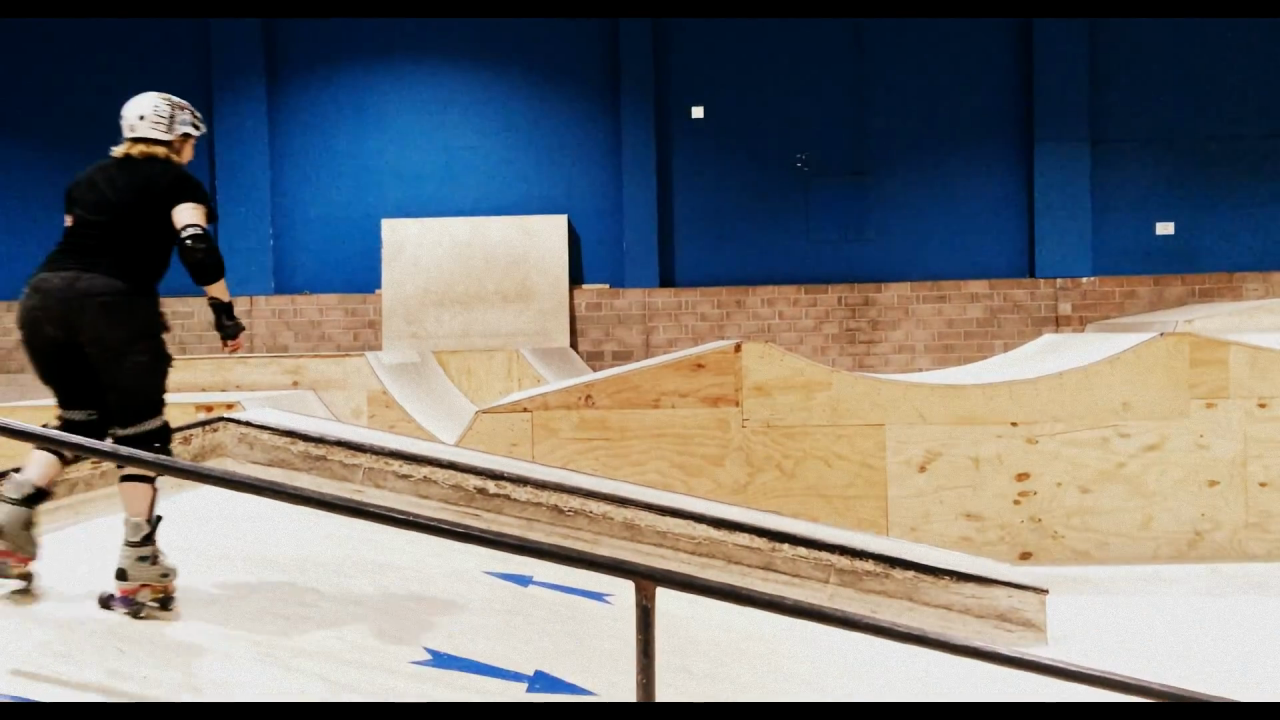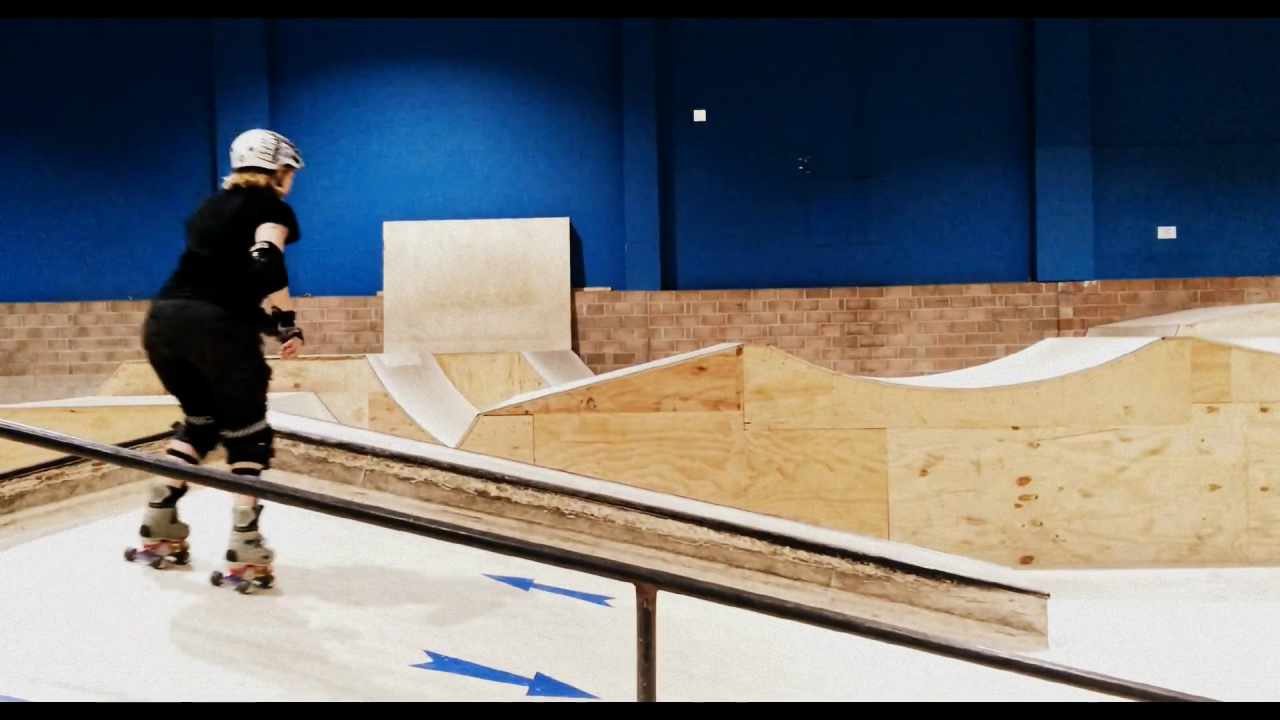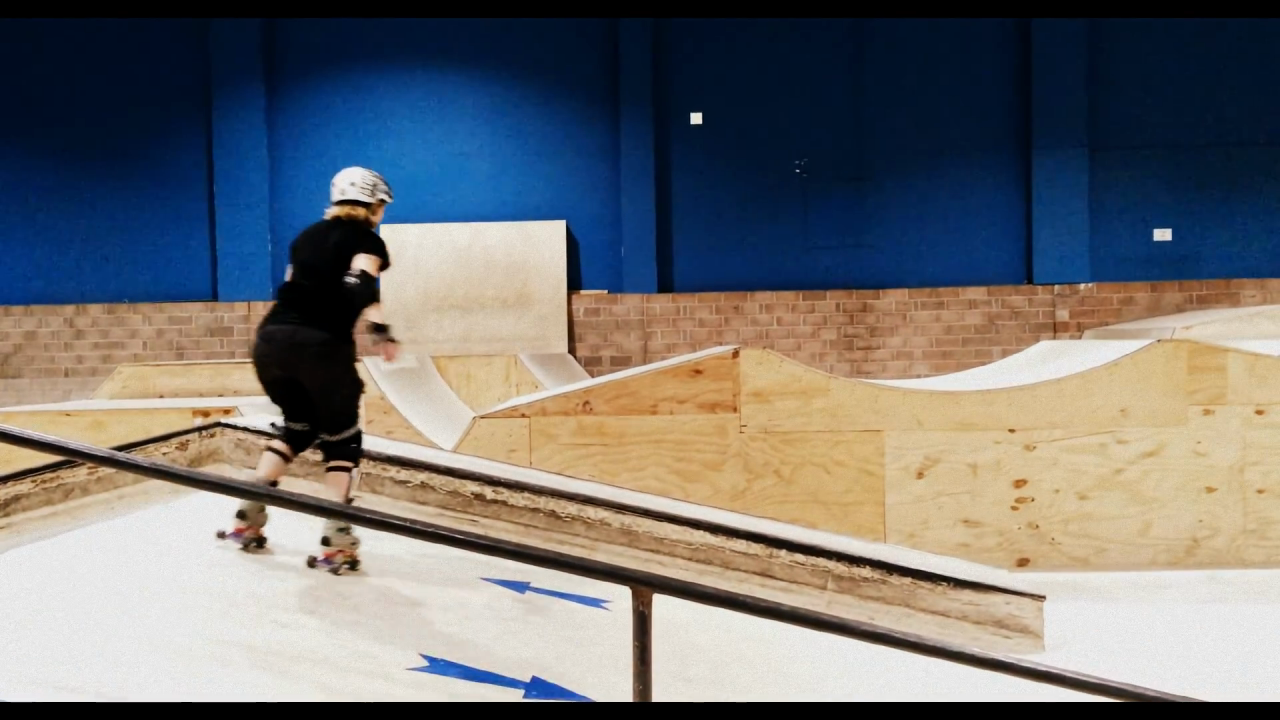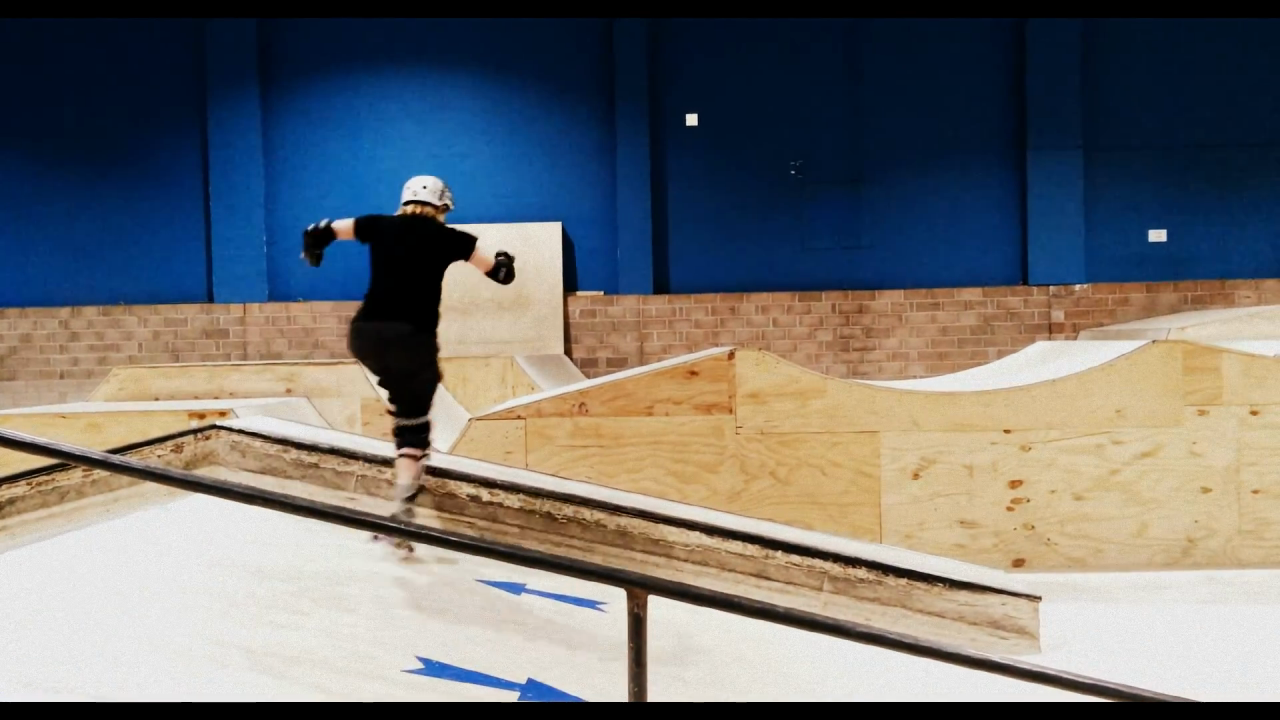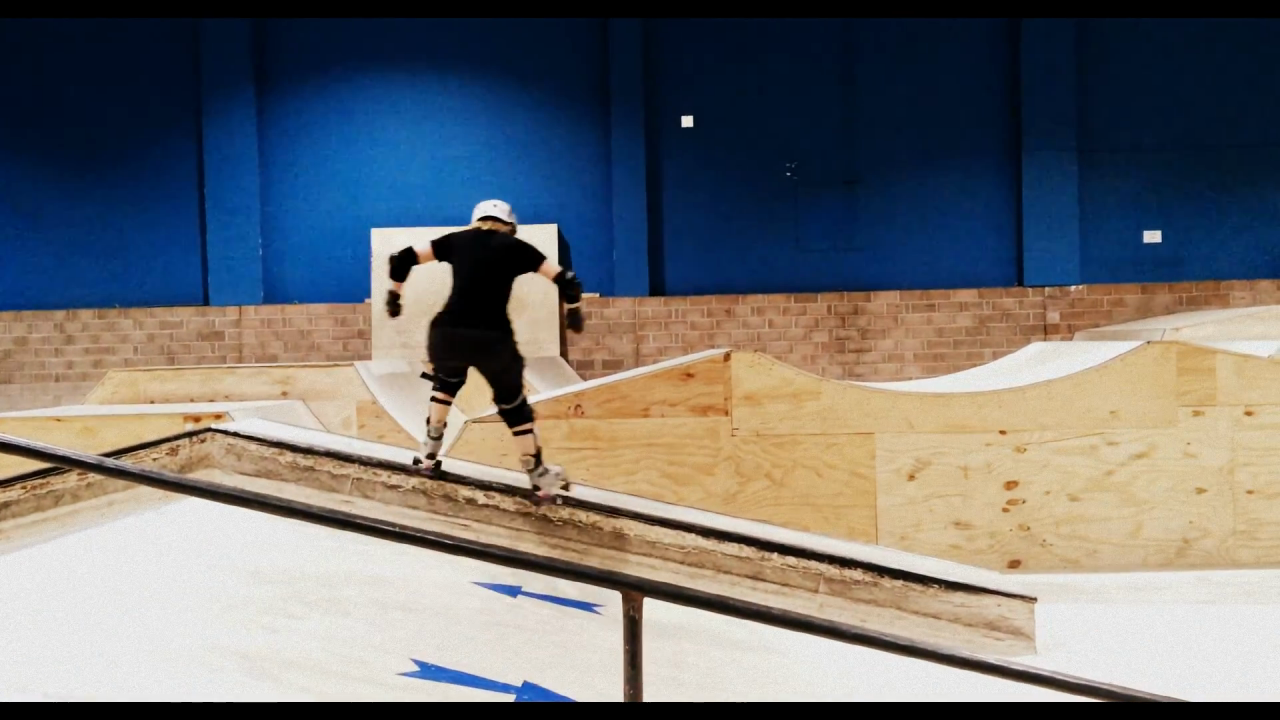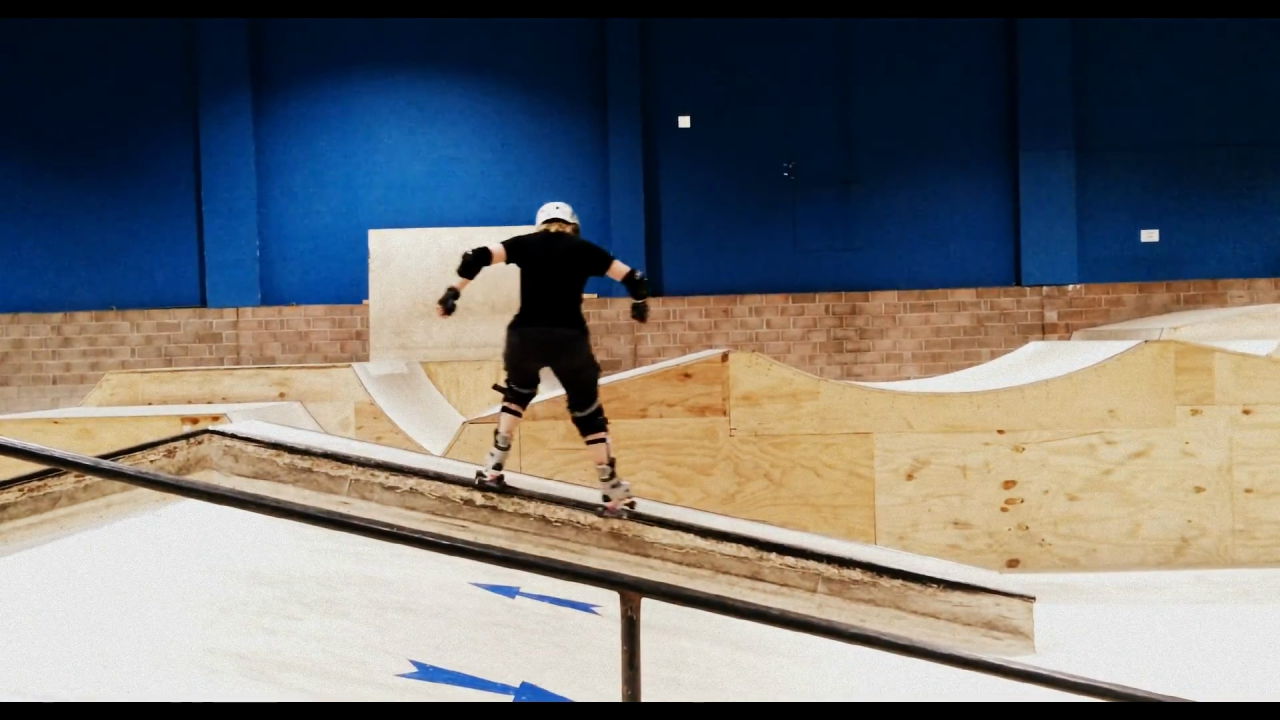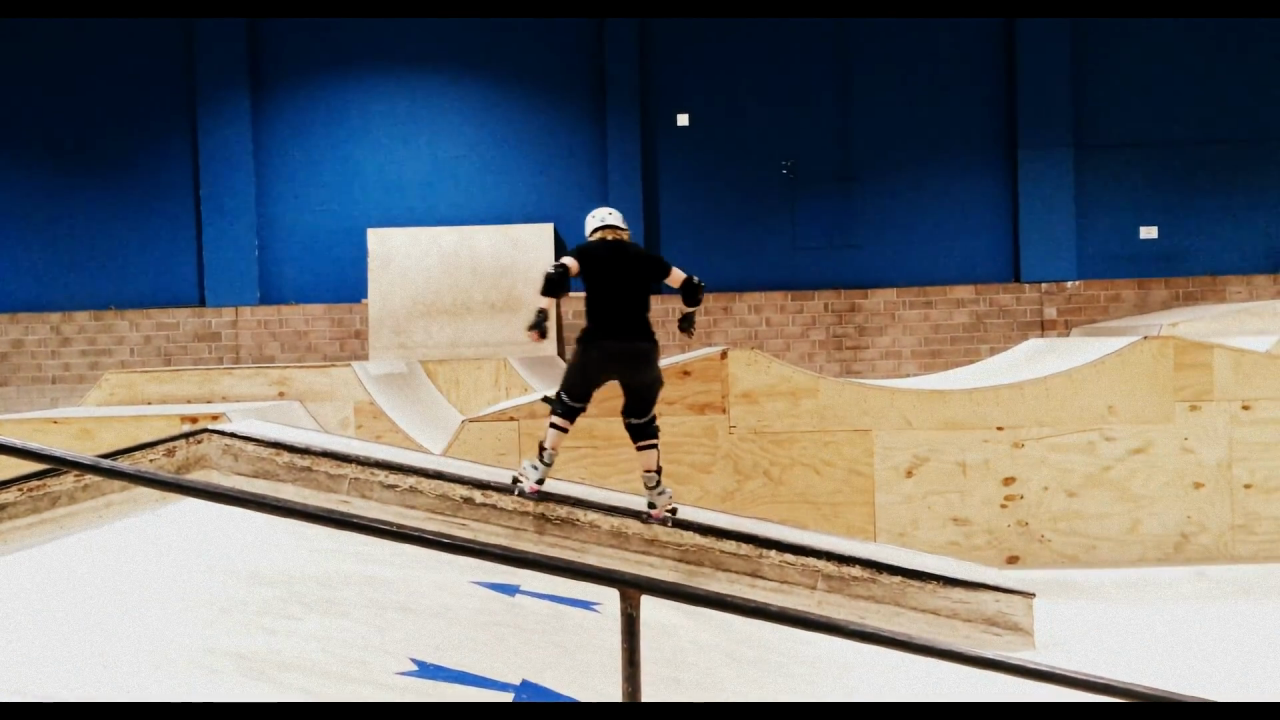
dt=0.3s
person 1, frame 1
left shoulder: (87, 179)
right shoulder: (178, 182)
right elbow: (196, 244)
right wrist: (224, 310)
left hip: (45, 295)
right hip: (115, 303)
left knee: (81, 422)
right knee: (141, 434)
person 1, frame 2
left shoulder: (209, 207)
right shoulder: (273, 208)
right elbow: (265, 260)
left wrist: (255, 314)
right wrist: (283, 319)
left hip: (163, 318)
right hip: (217, 324)
left knee: (202, 422)
right knee: (249, 436)
left ankle: (159, 524)
right ankle: (245, 546)
person 1, frame 3
left shoulder: (309, 236)
right shoulder: (367, 240)
right elbow: (359, 284)
right wrist: (380, 329)
left hip: (271, 339)
right hip: (320, 345)
left knee: (298, 427)
right knee: (342, 441)
left ankle: (249, 514)
right ankle: (337, 538)
person 1, frame 4
left shoulder: (380, 226)
right shoulder: (447, 236)
left elbow: (322, 232)
right elbow: (500, 270)
left wrist: (313, 254)
right wrist: (504, 260)
left hip: (365, 334)
right hip: (412, 337)
left knee: (402, 393)
right knee: (416, 425)
left ankle: (411, 471)
right ankle: (399, 512)
person 1, frame 5
left shoulder: (458, 240)
right shoulder: (518, 249)
left elbow: (404, 257)
right elbow: (565, 280)
left wrist: (394, 295)
right wrist: (574, 312)
left hip: (446, 334)
right hip: (492, 338)
left knee: (447, 380)
right knee: (514, 407)
left ankle: (429, 454)
right ankle: (542, 480)
person 1, frame 6
left shoulder: (525, 243)
right shoulder: (584, 250)
left elbow: (478, 257)
right elbow: (634, 279)
left wrist: (453, 292)
right wrist: (640, 304)
left hip: (525, 335)
right hip: (569, 338)
left knee: (518, 392)
right knee: (588, 414)
left ankle: (493, 467)
right ankle: (614, 490)
person 1, frame 7
left shoulder: (588, 252)
right shoulder: (644, 257)
left elbow: (558, 274)
right elbow: (691, 285)
left wrist: (541, 315)
right wrist: (688, 315)
left hip: (597, 348)
right hip: (641, 350)
left knee: (567, 404)
right knee: (641, 421)
left ankle: (535, 476)
right ankle: (657, 499)
